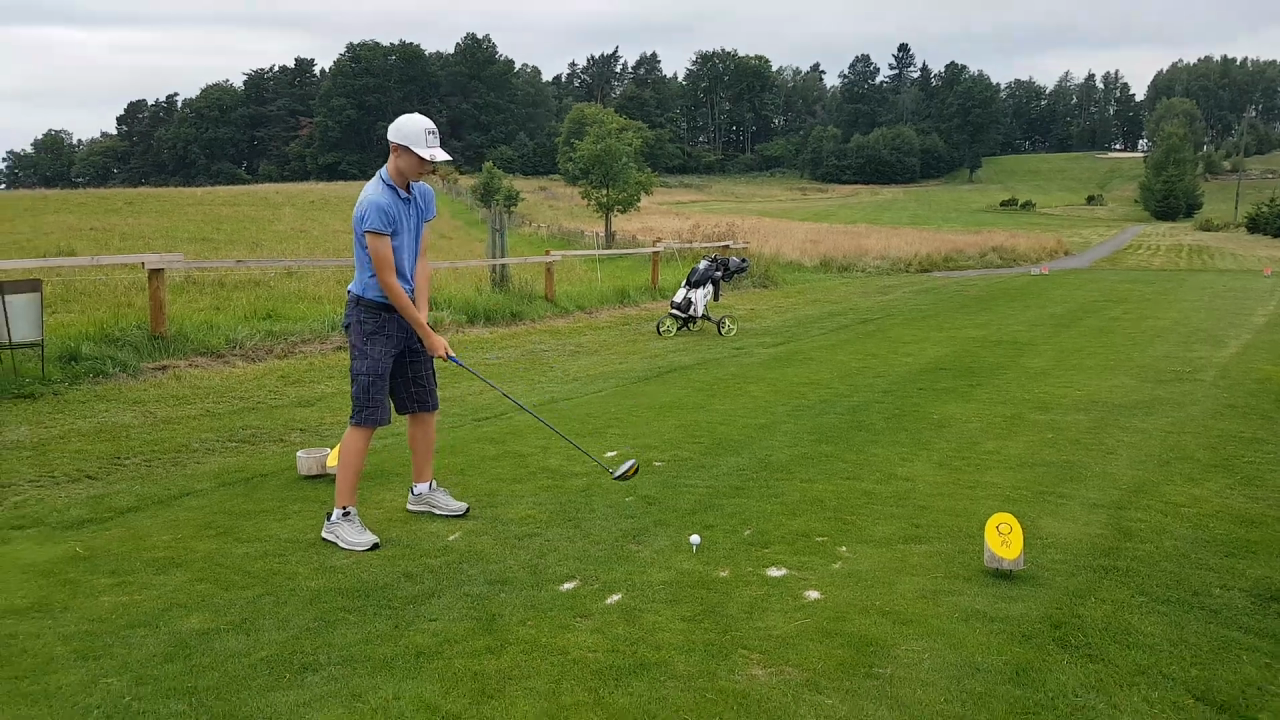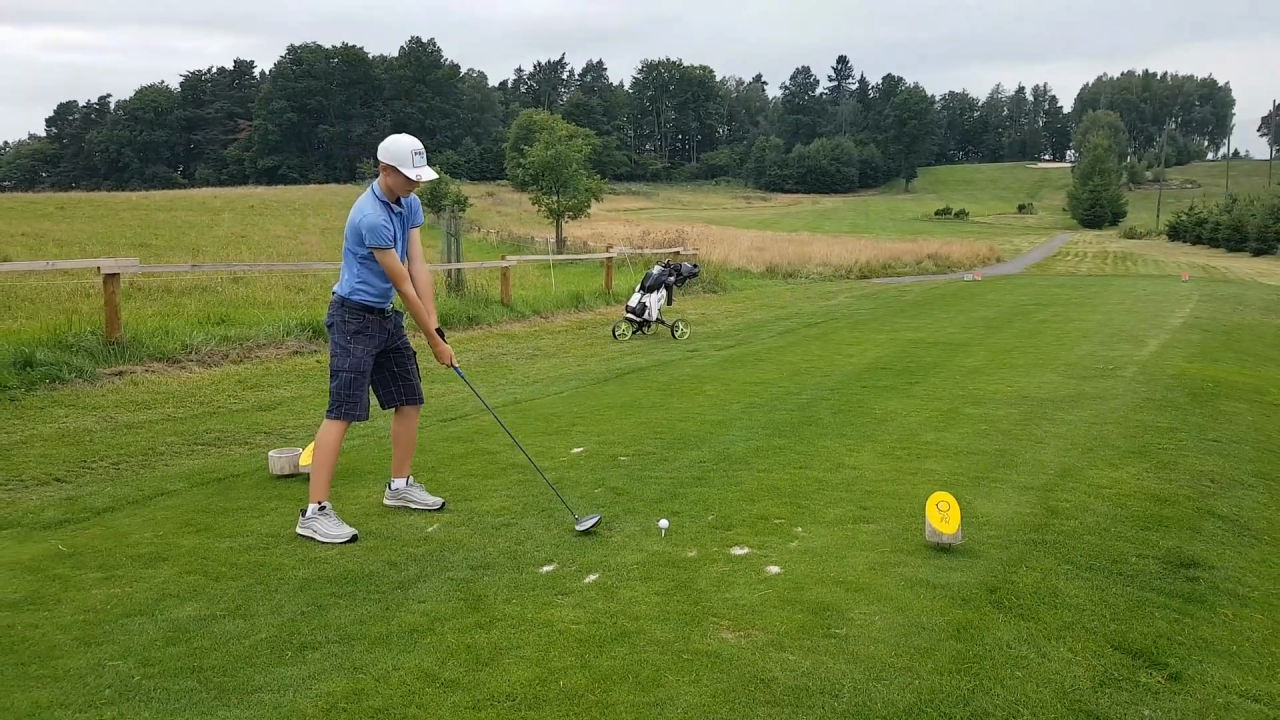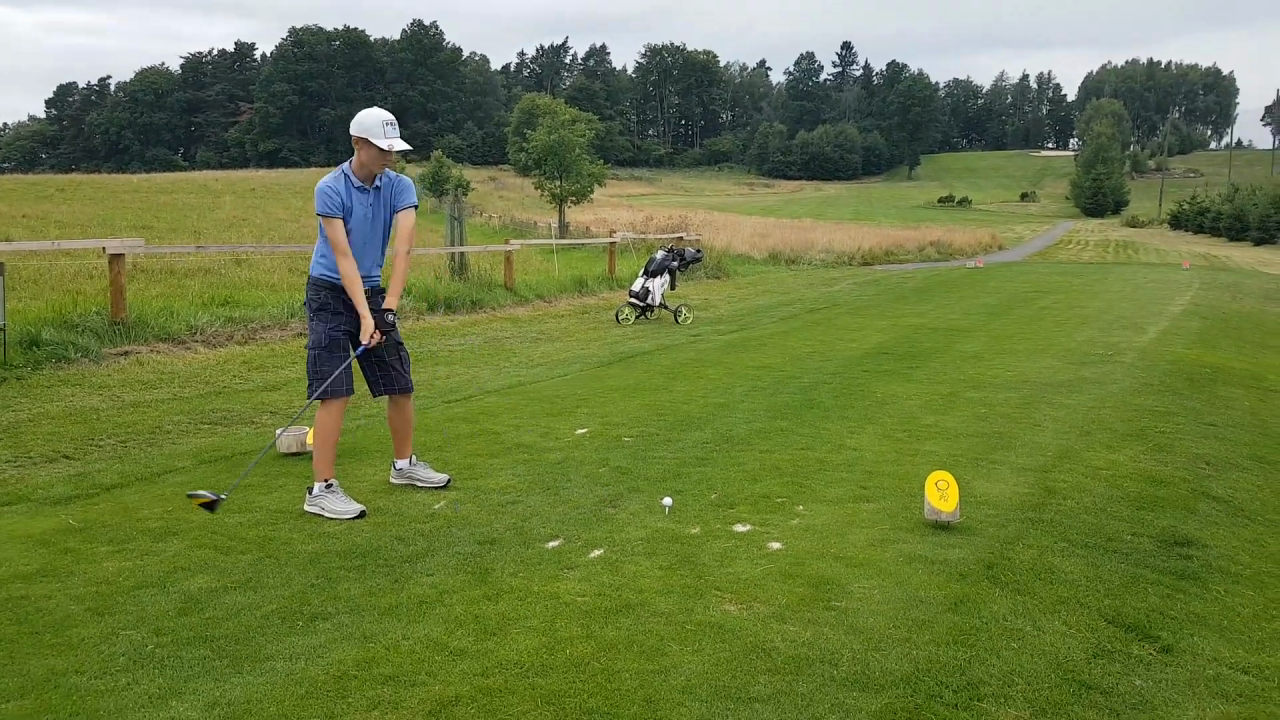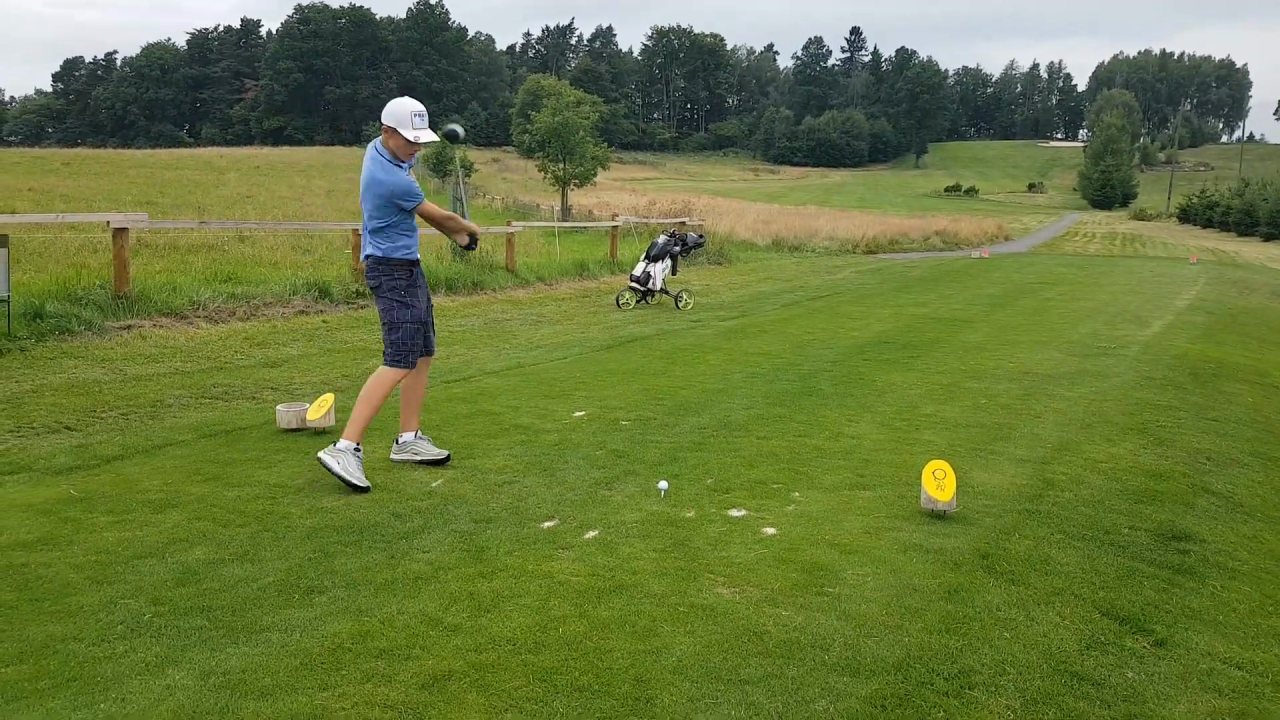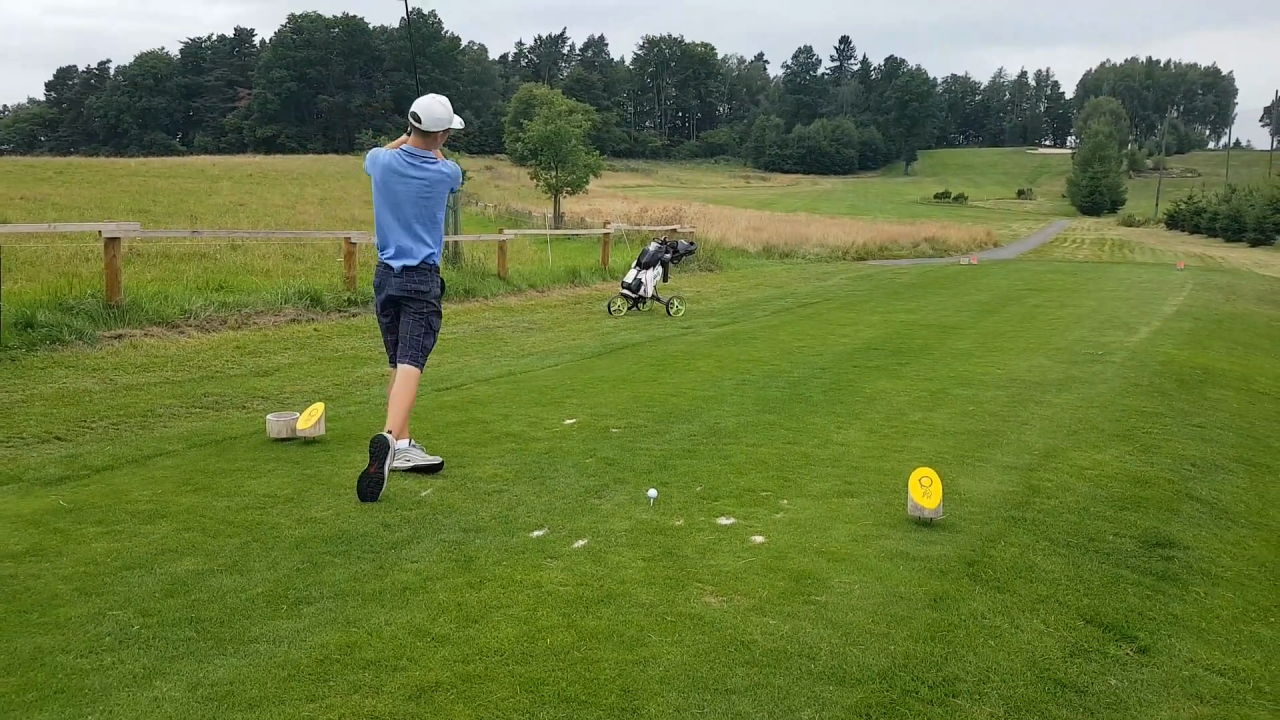
dt=1s
person 1, frame 1
left shoulder: (423, 195)
right shoulder: (377, 202)
left elbow: (419, 263)
right elbow: (386, 281)
left wrist: (425, 320)
right wrist: (426, 334)
left hip: (404, 316)
right hip: (372, 316)
left knee: (424, 406)
right knee: (367, 416)
left ankle: (423, 490)
right ankle: (340, 516)
person 1, frame 2
left shoulder: (410, 204)
right shoulder: (371, 217)
left elbow: (419, 267)
right elbow: (403, 285)
left wrist: (436, 326)
right wrist: (435, 342)
left hip: (386, 316)
right hip: (354, 318)
left knee: (409, 400)
right knee: (343, 411)
left ankle: (400, 485)
right ankle: (315, 511)
person 1, frame 3
left shoulder: (401, 187)
right shoulder: (329, 188)
left elbow: (402, 251)
right elbow: (343, 257)
left wrist: (388, 306)
right wrist: (363, 314)
left hip: (375, 296)
right hip: (333, 301)
left knee: (399, 387)
right knee: (334, 393)
left ankle: (405, 465)
right ankle: (321, 490)
person 1, frame 4
left shoulder: (380, 146)
right shoulder: (392, 180)
left elbow: (423, 212)
right elbow: (435, 217)
left wrist: (450, 230)
right wrist: (466, 228)
left hip: (397, 268)
right hip: (395, 271)
left knee: (419, 354)
right knee: (400, 362)
left ankle: (408, 438)
right ankle: (344, 447)
person 1, frame 5
left shoulder: (377, 159)
right shoulder: (446, 170)
left wrist: (406, 138)
right wrist: (431, 145)
left hip: (385, 275)
right hip: (421, 278)
left knee: (399, 363)
right knee: (410, 364)
left ankle: (401, 444)
right ankle: (390, 440)
